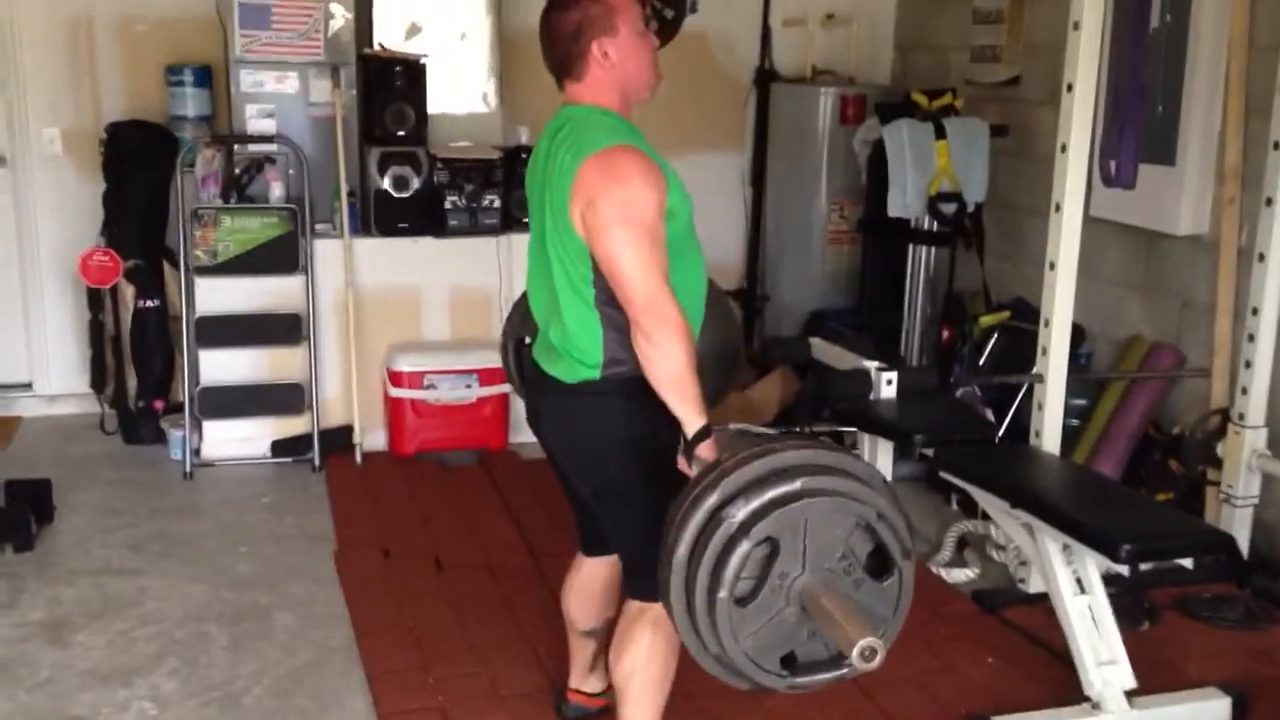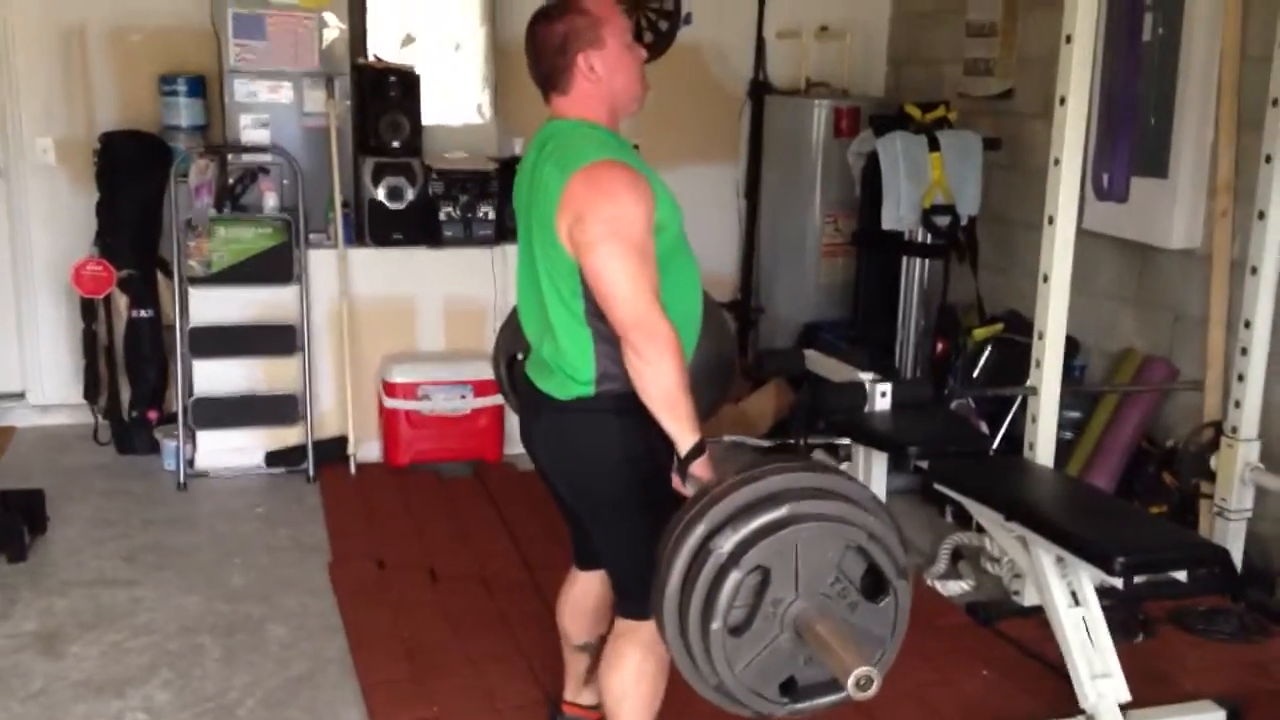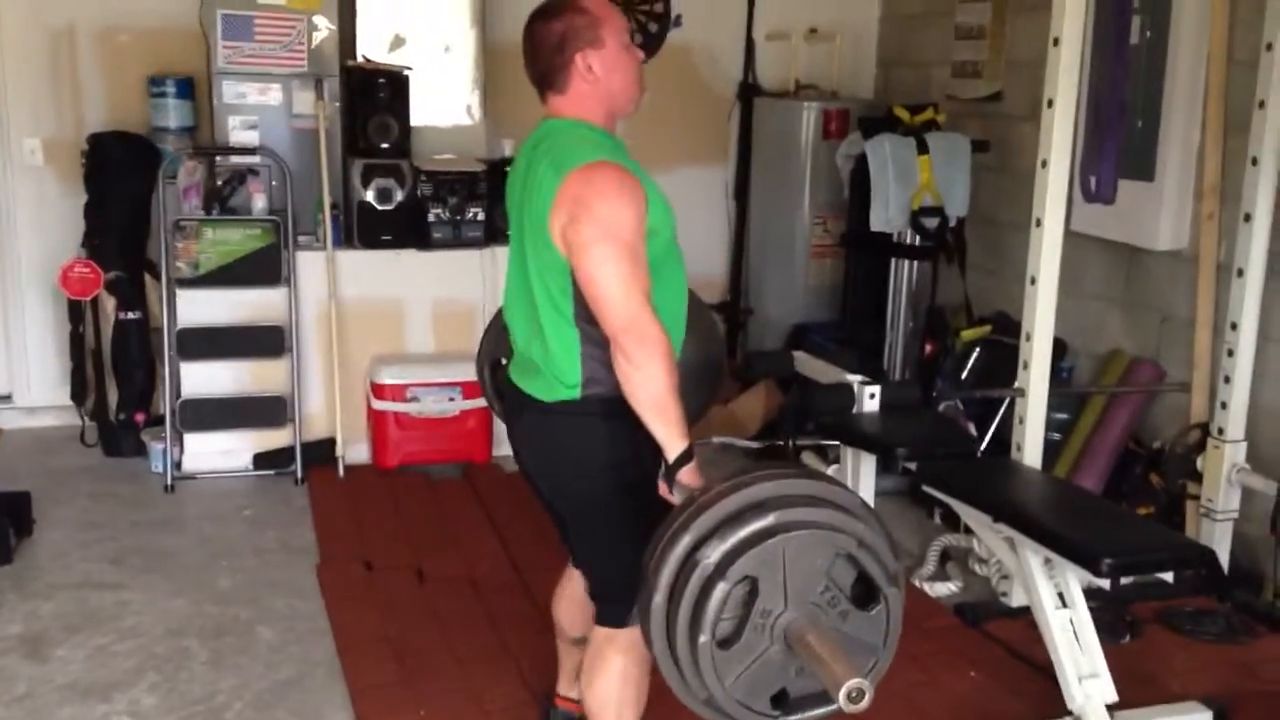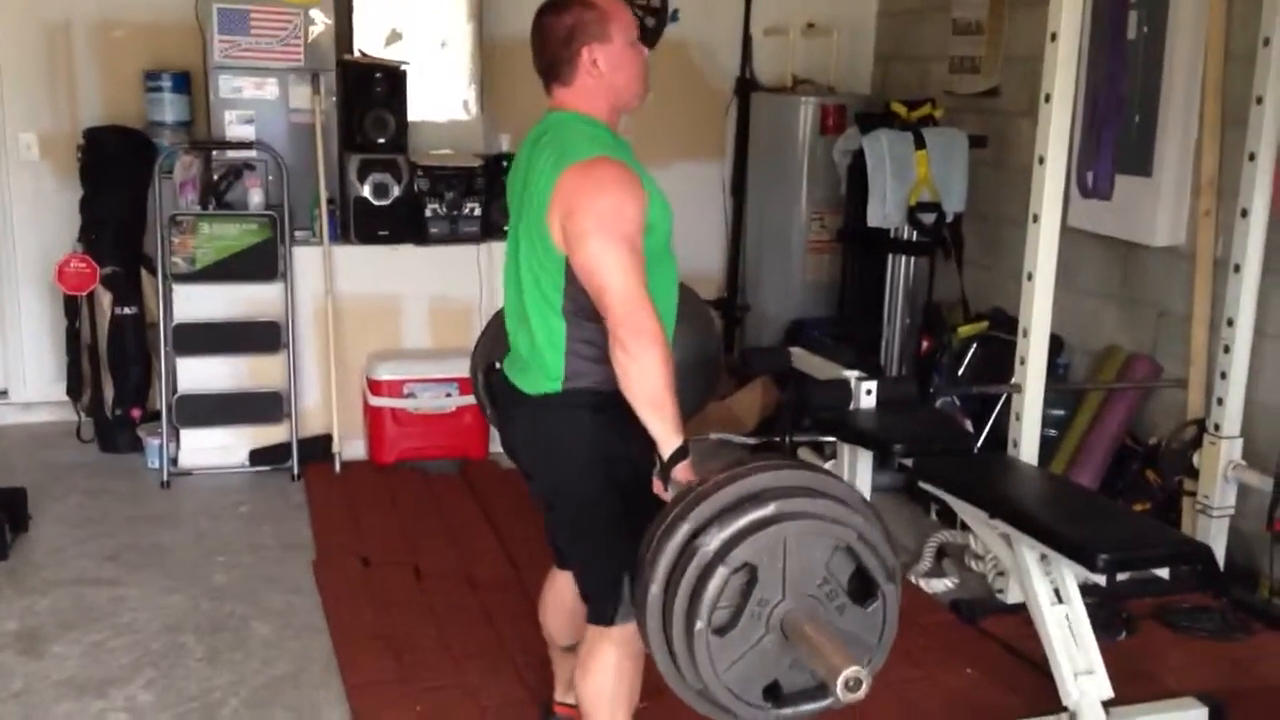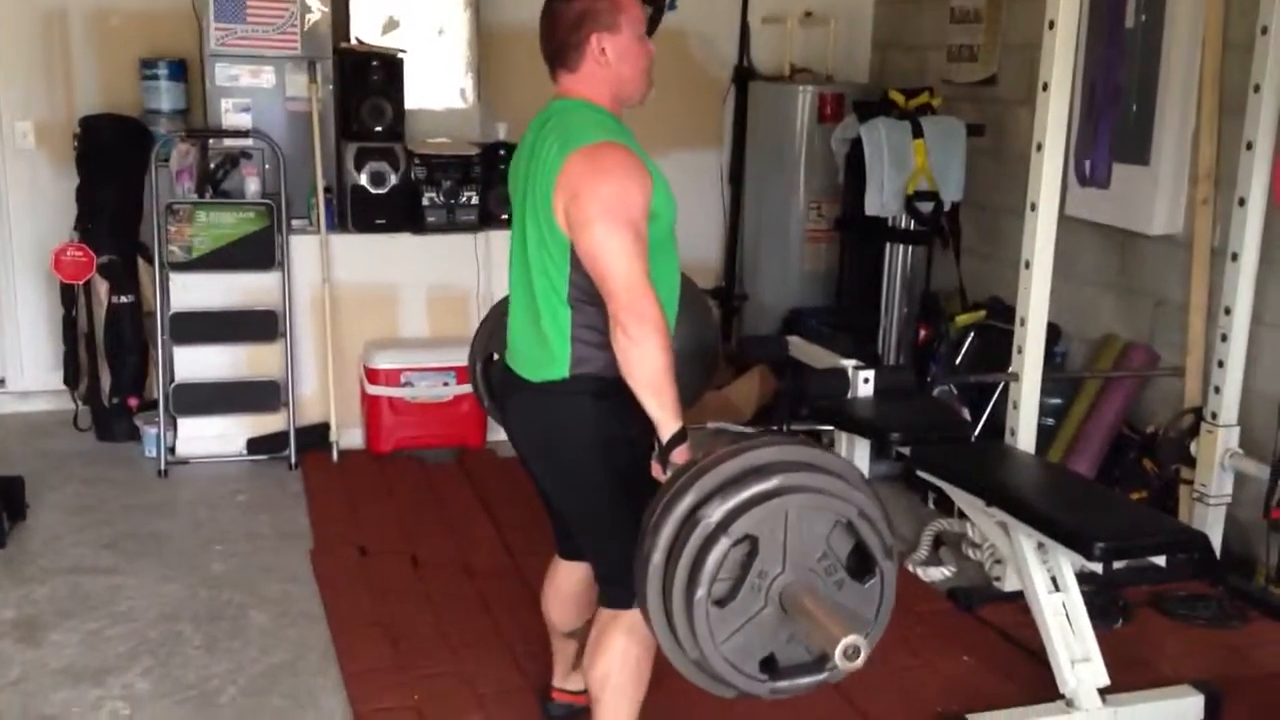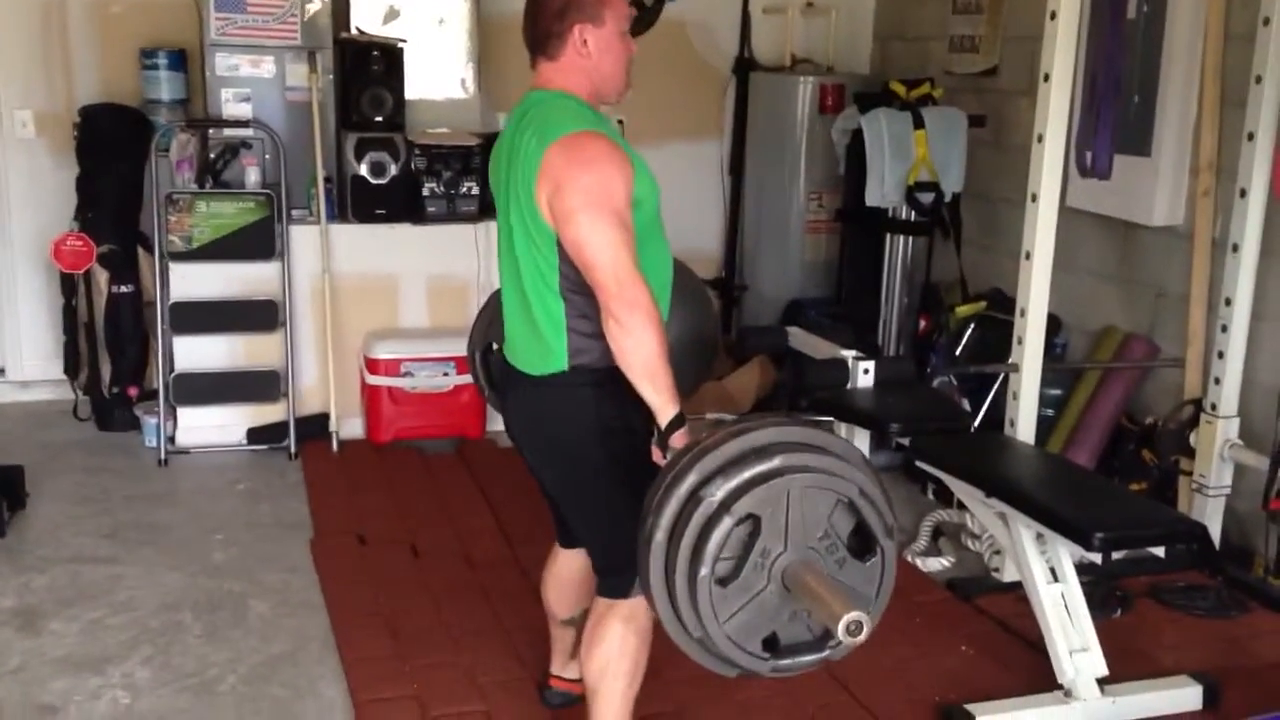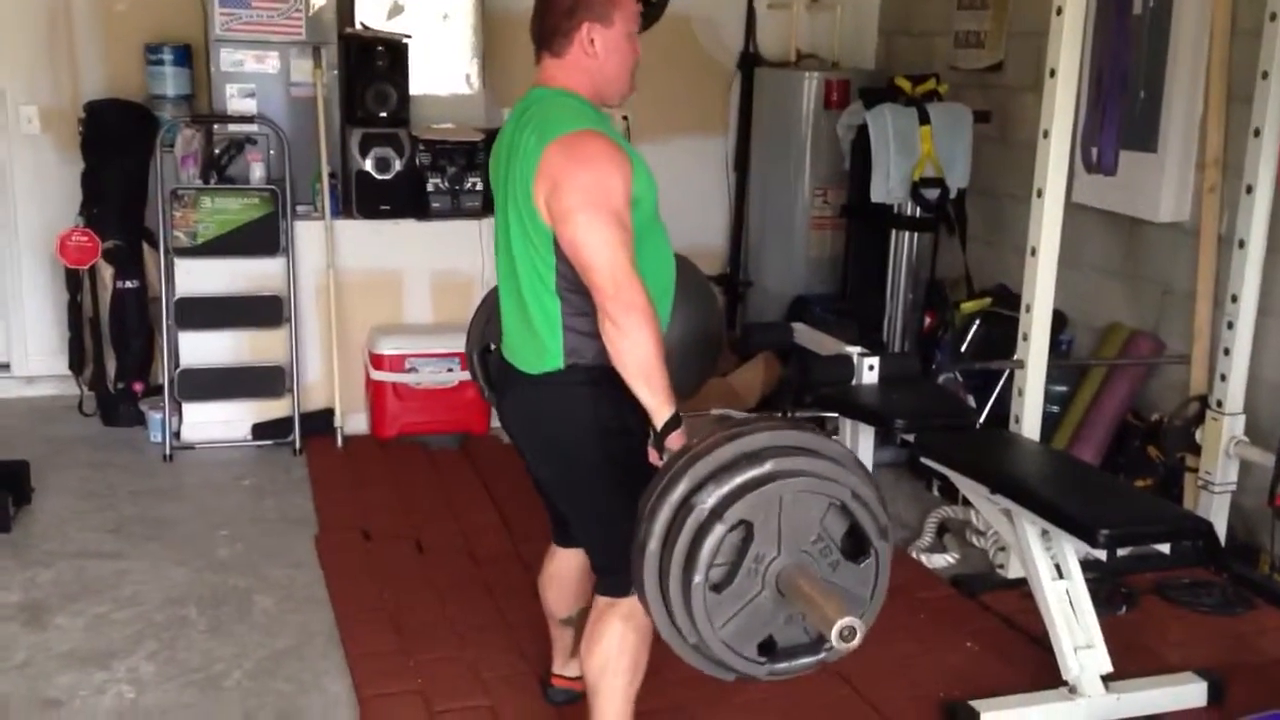
dt=0.2s
person 1, frame 1
left shoulder: (561, 139)
right shoulder: (618, 164)
right elbow: (651, 313)
right wrist: (698, 430)
left hip: (563, 387)
right hip: (615, 406)
left knee: (602, 548)
right knee: (663, 589)
person 1, frame 2
left shoulder: (548, 152)
right shoulder: (605, 178)
right elbow: (642, 329)
right wrist: (691, 448)
left hip: (557, 403)
right hip: (608, 422)
left knee: (596, 561)
right knee: (652, 605)
person 1, frame 3
left shoulder: (543, 151)
right shoulder: (599, 180)
right elbow: (632, 333)
right wrist: (679, 456)
left hip: (544, 407)
right hip: (592, 426)
left knee: (594, 565)
right knee: (632, 610)
person 1, frame 4
left shoulder: (546, 144)
right shoulder: (598, 173)
right elbow: (630, 326)
right wrist: (673, 450)
left hip: (539, 401)
right hip: (582, 419)
left knee: (578, 564)
right knee: (626, 605)
person 1, frame 5
left shoulder: (548, 133)
right shoulder: (604, 158)
right elbow: (632, 310)
right wrist: (673, 434)
left hip: (540, 388)
right hip: (584, 407)
left knee: (580, 551)
right knee: (638, 591)
person 1, frame 6
left shoulder: (527, 126)
right shoulder: (584, 148)
right elbow: (622, 297)
right wrist: (670, 419)
left hip: (538, 382)
right hip: (583, 398)
left knee: (579, 538)
right knee: (637, 579)
person 1, frame 7
left shoulder: (527, 122)
right shoulder: (583, 147)
right elbow: (618, 298)
right wrist: (667, 419)
left hip: (536, 379)
right hip: (582, 396)
left knee: (576, 537)
right knee: (636, 578)
